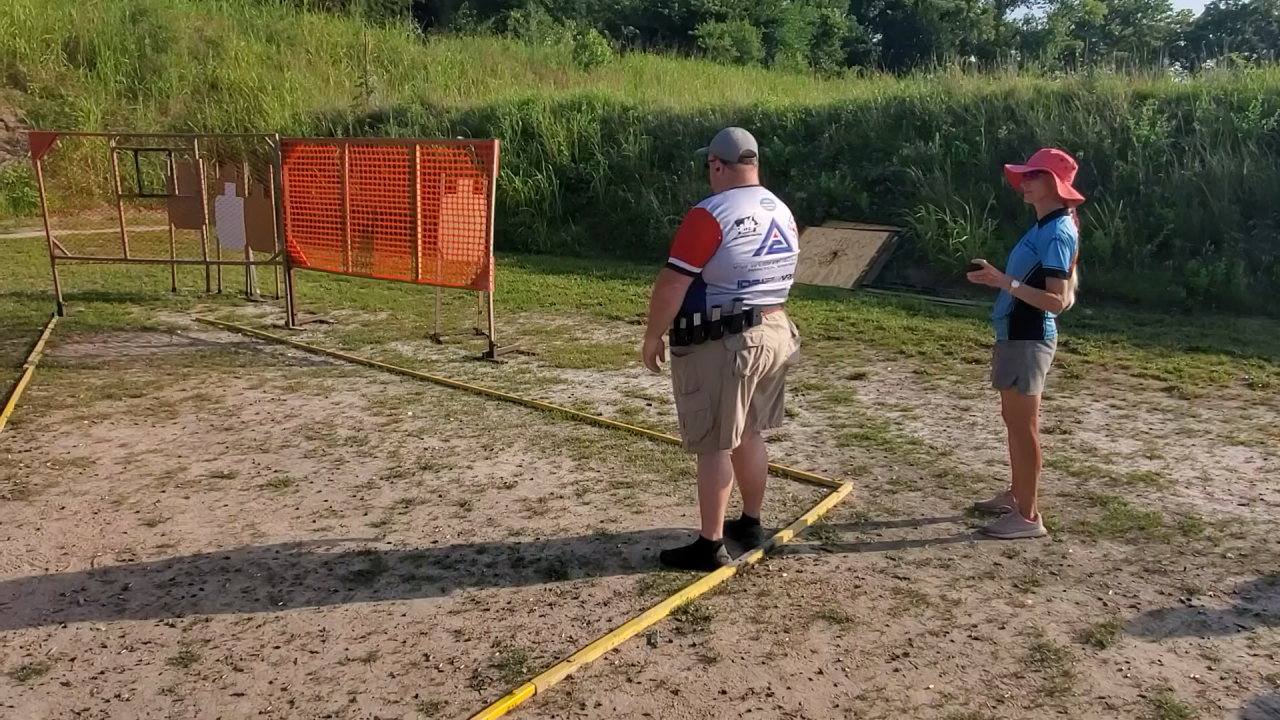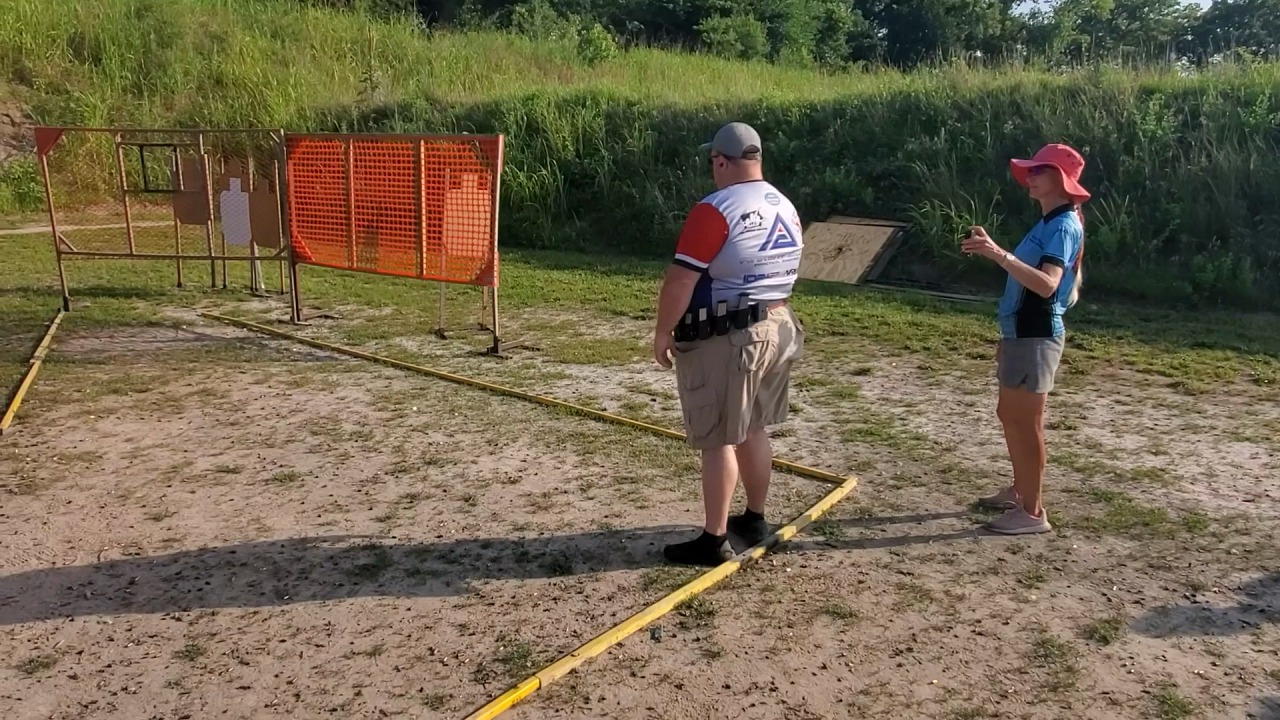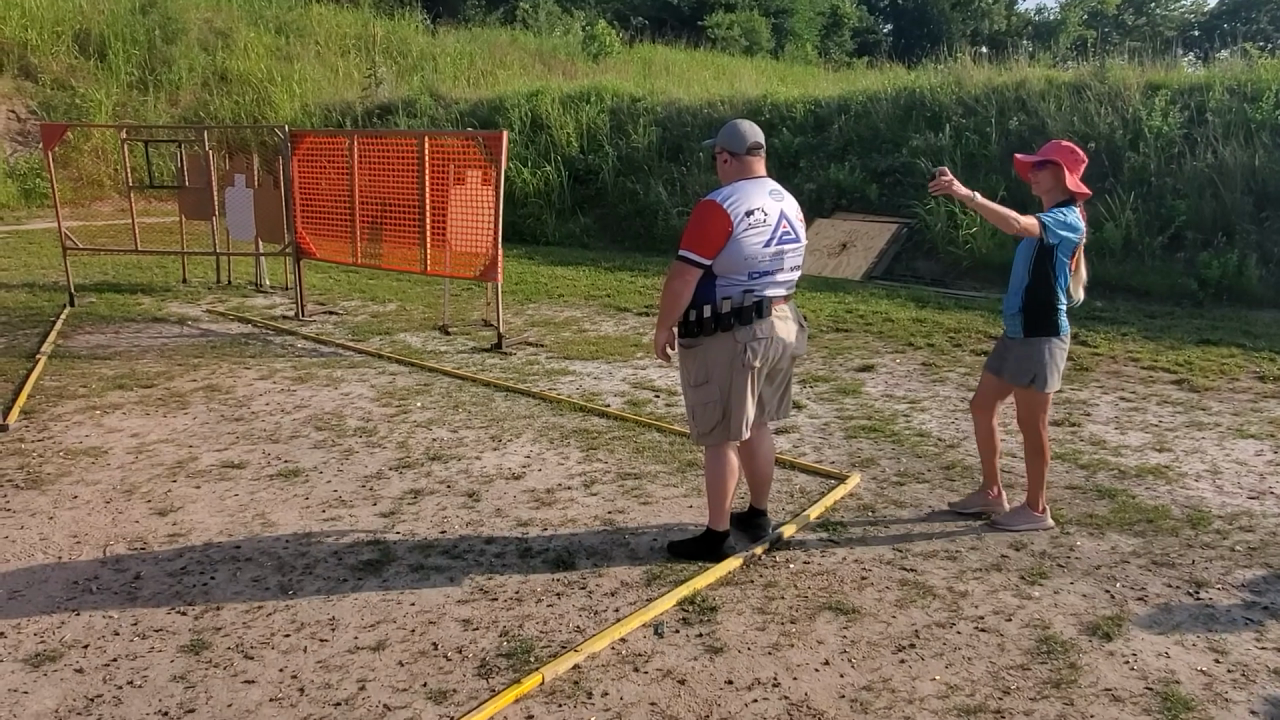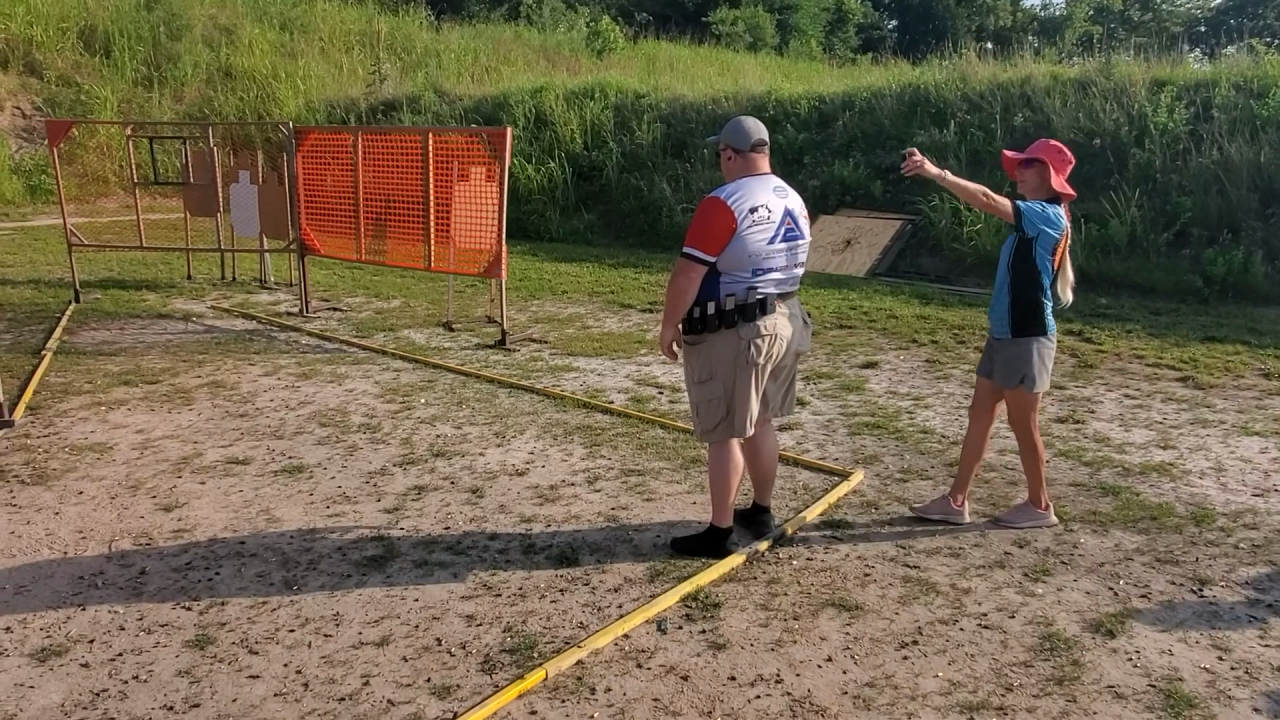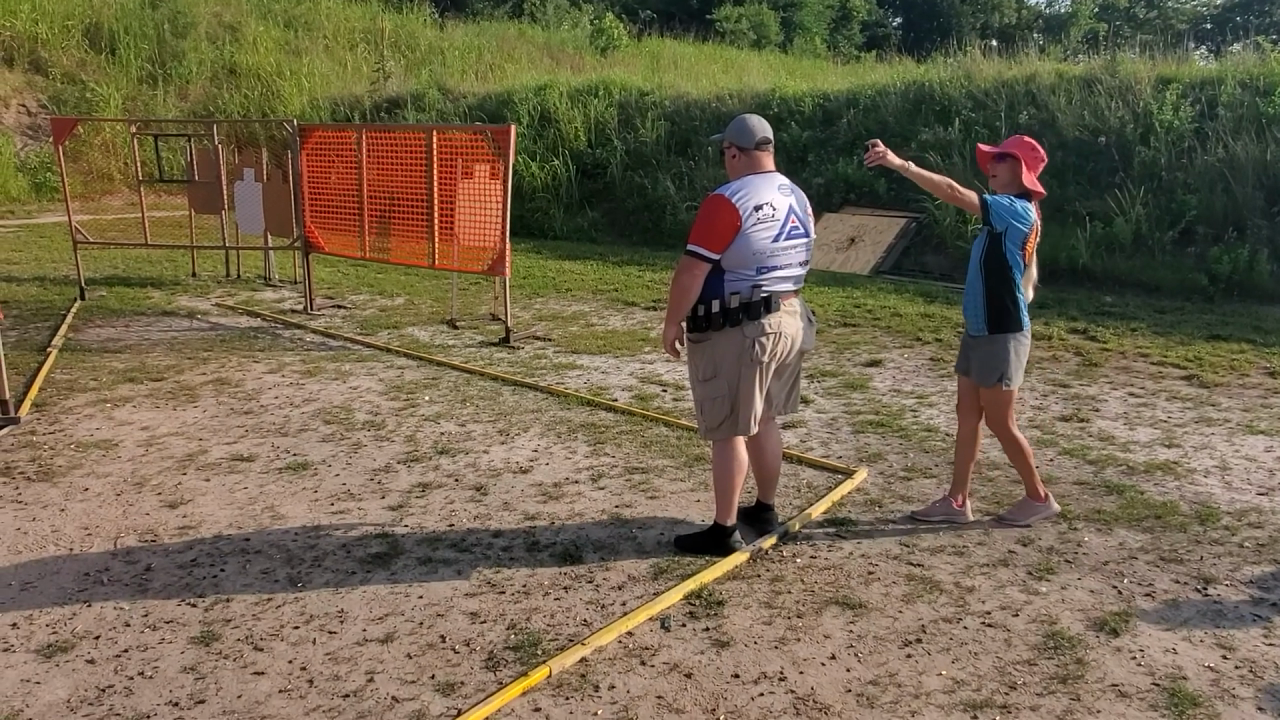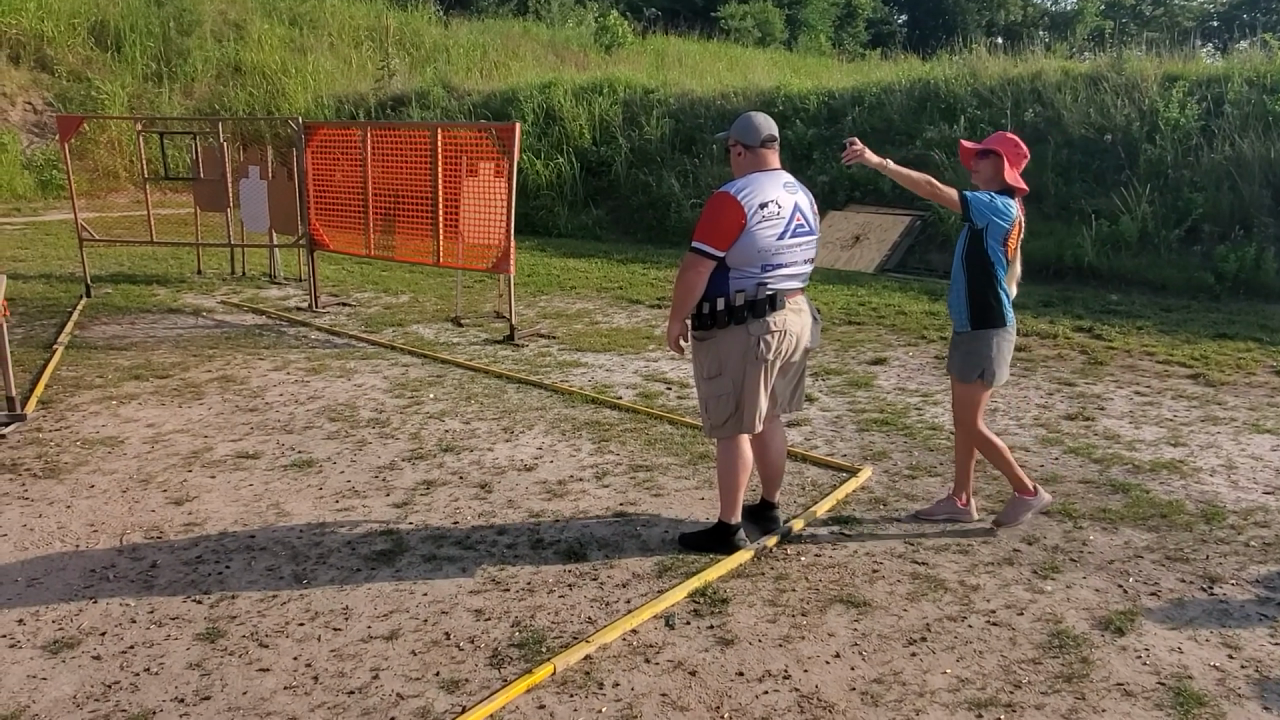
dt=0.3s
person 1, frame 1
left shoulder: (710, 215)
right shoulder: (783, 214)
left elbow: (672, 284)
left wrist: (653, 336)
left hip: (720, 344)
right hip: (775, 333)
left knee: (714, 445)
right knee: (749, 434)
left ankle: (710, 545)
right ankle: (751, 523)
person 1, frame 2
left shoulder: (715, 209)
right shoulder: (785, 209)
left elbow: (681, 280)
left wrist: (663, 333)
left hip: (724, 339)
right hip: (776, 331)
left knee: (717, 440)
right knee: (751, 429)
left ankle: (713, 540)
right ankle: (754, 519)
person 1, frame 3
left shoulder: (719, 206)
right shoulder: (790, 205)
left elbow: (683, 276)
left wrist: (664, 327)
left hip: (728, 336)
right hip: (780, 326)
left knee: (721, 437)
right knee: (756, 425)
left ankle: (716, 537)
right ankle: (758, 515)
person 1, frame 4
left shoulder: (723, 203)
right shoulder: (794, 202)
left elbow: (688, 273)
left wrist: (669, 325)
left hip: (732, 332)
right hip: (784, 322)
left knee: (725, 433)
right knee: (759, 422)
left ankle: (720, 532)
right ankle: (761, 511)
person 1, frame 5
left shoulder: (728, 201)
right shoulder: (799, 199)
left elbow: (692, 271)
left wrist: (673, 323)
left hip: (736, 330)
right hip: (789, 320)
left knee: (729, 431)
right knee: (763, 420)
left ankle: (724, 531)
right ankle: (765, 510)
person 1, frame 6
left shoulder: (733, 198)
right shoulder: (803, 197)
left elbow: (696, 267)
left wrist: (677, 319)
left hip: (741, 327)
right hip: (795, 316)
left knee: (733, 428)
right knee: (768, 419)
left ankle: (728, 527)
right ankle: (769, 508)
person 2, frame 1
left shoulder: (1059, 232)
right shoulder: (1042, 227)
left elbow: (1057, 300)
left wrist: (1004, 282)
right wrist: (996, 276)
left hip: (1029, 341)
right hip: (1015, 336)
left knee: (1024, 427)
right knee: (1014, 422)
left ankle: (1028, 516)
right ankle: (1015, 494)
person 2, frame 2
left shoulder: (1066, 227)
right shoulder: (1046, 223)
left elbow: (1046, 284)
left wrist: (998, 254)
left hip: (1037, 338)
right hip: (1019, 334)
left knee: (1026, 425)
right knee: (1009, 416)
left ankle: (1032, 511)
right ankle: (1021, 489)
person 2, frame 3
left shoulder: (1066, 219)
right shoulder: (1048, 219)
left elbow: (1016, 224)
left wrist: (967, 195)
left hip: (1041, 338)
right hip: (1017, 333)
left knee: (1031, 424)
right knee: (982, 407)
left ankle: (1036, 509)
right ankle: (992, 491)
person 2, frame 4
left shoulder: (1049, 216)
right shoulder: (1032, 220)
left elbow: (988, 201)
left wrist: (936, 172)
left hip: (1027, 339)
right hip: (1003, 335)
left knee: (1022, 424)
right knee: (979, 415)
left ankle: (1039, 506)
right ankle: (955, 500)
person 2, frame 5
left shoulder: (1017, 211)
right shoulder: (1005, 213)
left elbow: (953, 193)
left wrist: (899, 163)
left hip: (1002, 335)
right hip: (979, 331)
left knee: (1000, 422)
right knee: (967, 415)
left ankle: (1038, 498)
right ankle: (957, 501)
person 2, frame 6
left shoulder: (999, 206)
right shoulder: (993, 208)
left elbow: (934, 190)
left wrist: (878, 162)
left hip: (987, 330)
right hip: (970, 327)
left knee: (971, 424)
right knee: (962, 418)
left ankle: (1027, 492)
right ankle: (962, 499)
